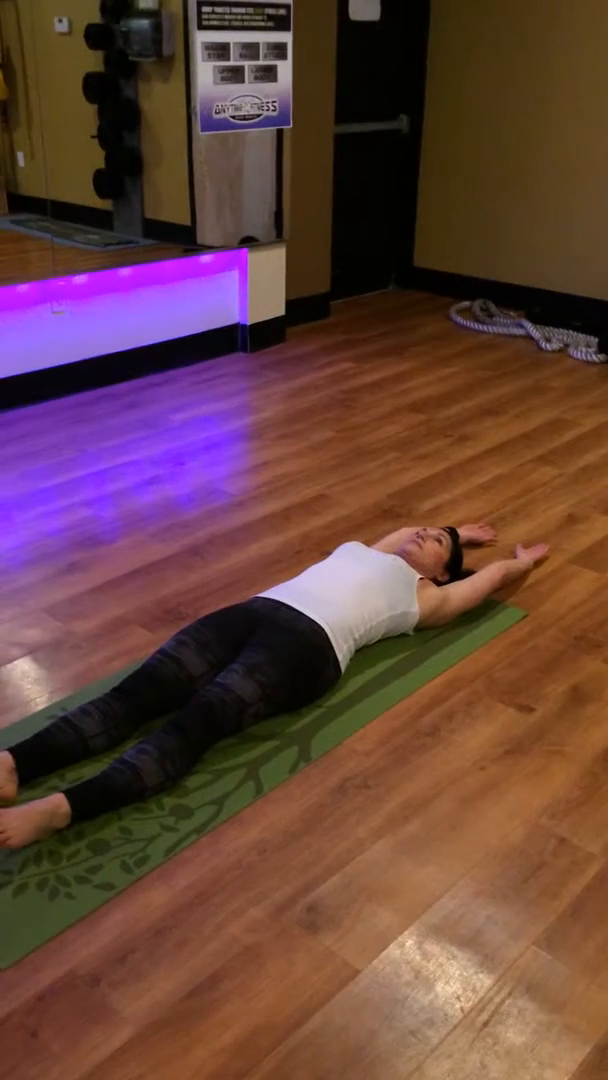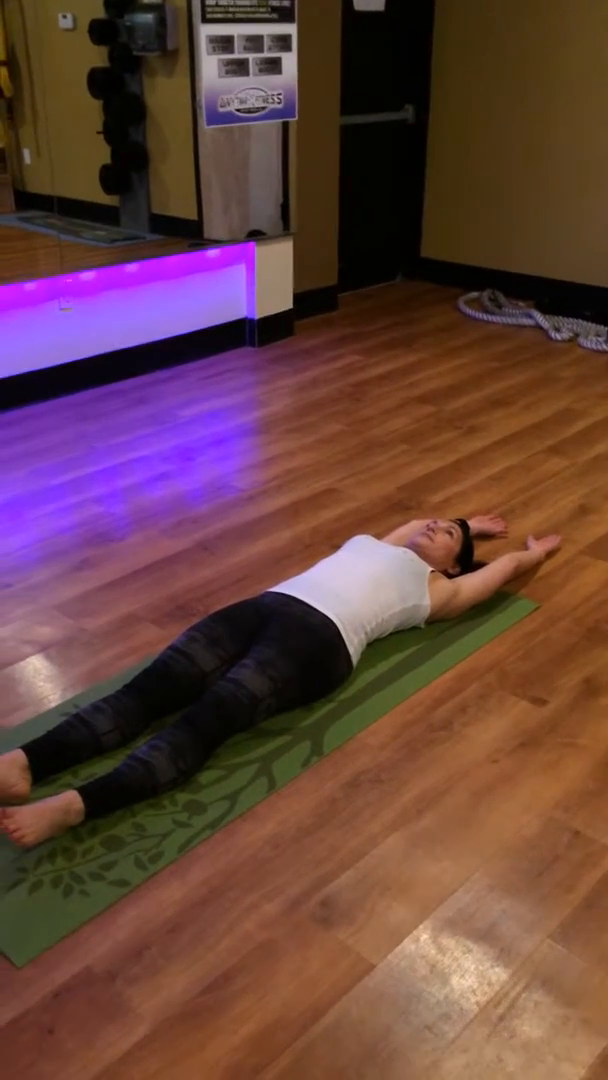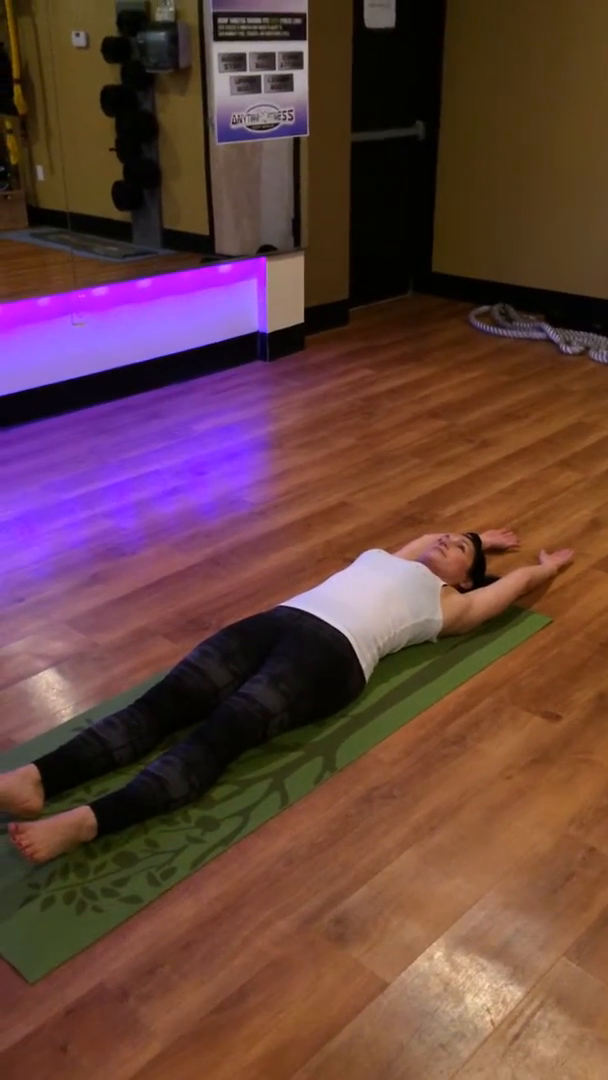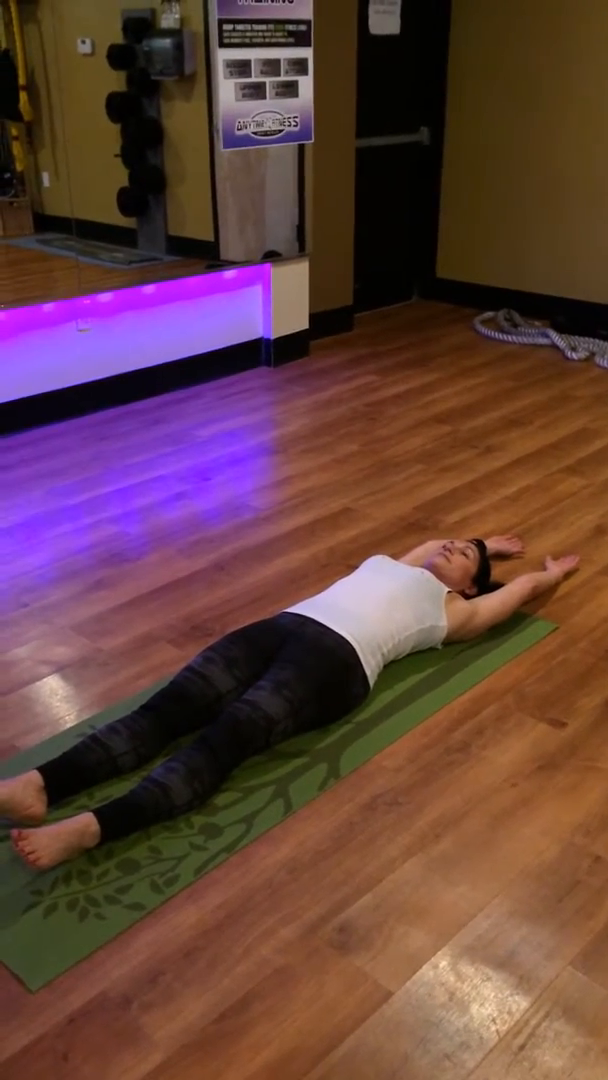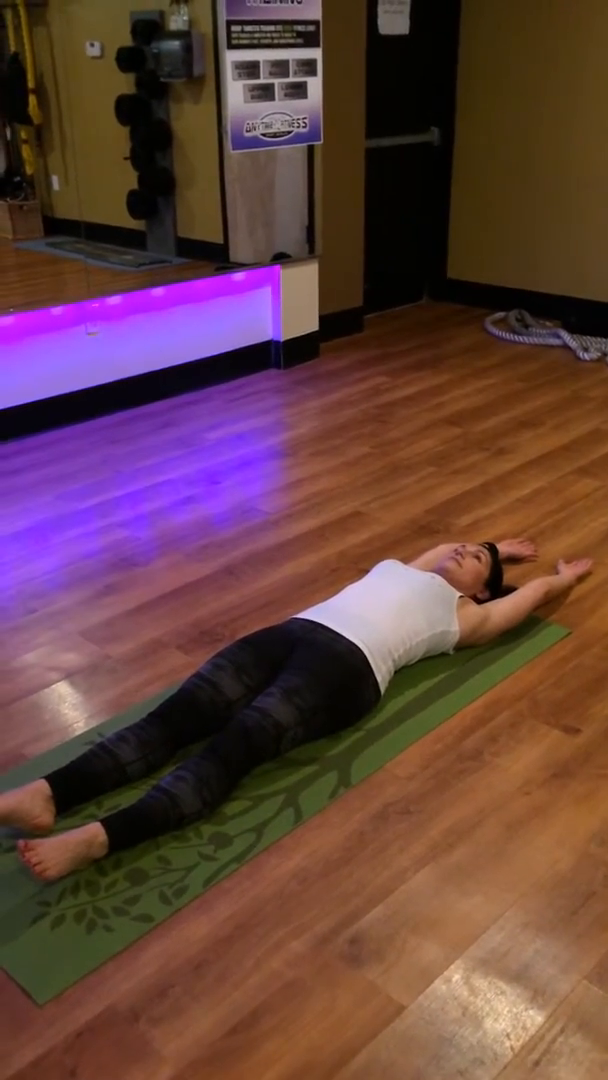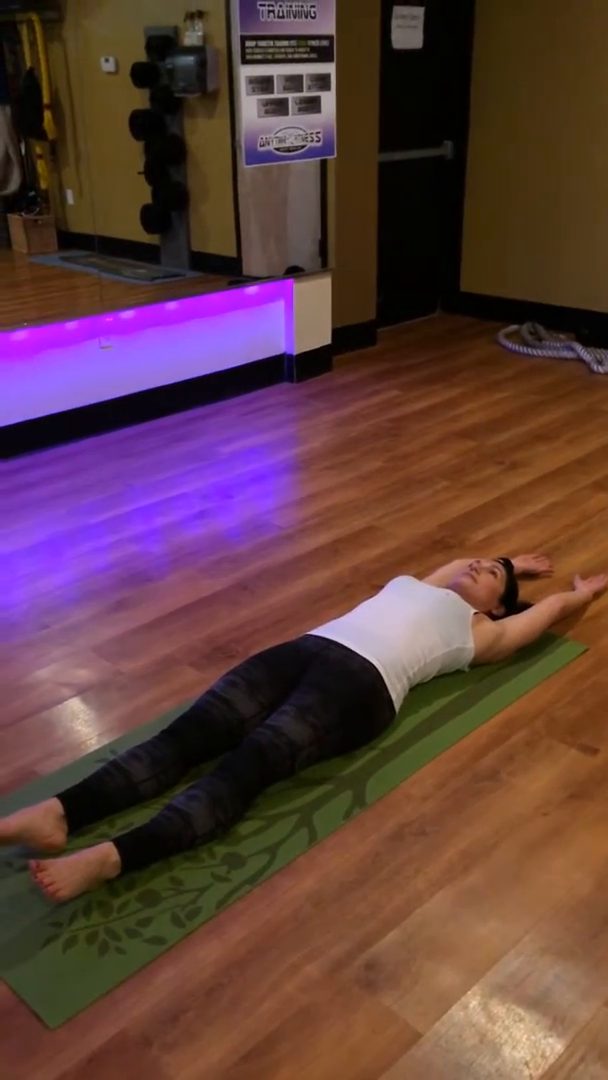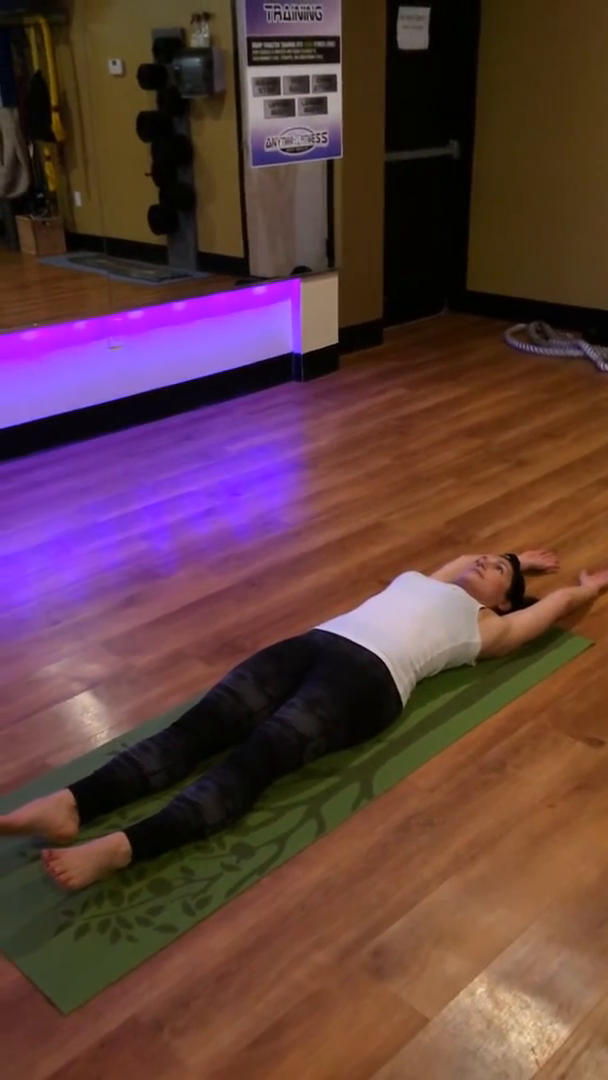
dt=0.7s
person 1, frame 1
left shoulder: (425, 597)
right shoulder: (364, 551)
left elbow: (495, 575)
right elbow: (406, 531)
left wrist: (526, 560)
right wrist: (456, 530)
left hip: (309, 644)
right hip: (256, 612)
left knee: (197, 720)
right knee: (140, 691)
left ankle: (62, 809)
person 1, frame 2
left shoulder: (437, 588)
right shoulder: (374, 543)
left elbow: (507, 566)
right elbow: (419, 523)
left wrist: (538, 549)
right wrist: (467, 522)
left hip: (322, 637)
right hip: (268, 606)
left knee: (208, 716)
right knee: (154, 687)
left ankle: (75, 806)
person 1, frame 3
left shoulder: (449, 604)
right shoulder: (386, 558)
left elbow: (518, 581)
right elbow: (430, 538)
left wrist: (550, 564)
right wrist: (479, 536)
left hip: (334, 653)
right hip: (281, 621)
left knee: (222, 731)
right knee: (167, 701)
left ankle: (88, 821)
person 1, frame 4
left shoulder: (454, 609)
right shoulder: (392, 564)
left elbow: (524, 587)
right elbow: (435, 544)
left wrist: (555, 570)
right wrist: (484, 542)
left hip: (338, 658)
right hip: (285, 626)
left knee: (225, 736)
right knee: (171, 707)
left ankle: (91, 827)
person 1, frame 5
left shoulder: (466, 615)
right shoulder: (402, 568)
left elbow: (539, 590)
right elbow: (446, 548)
left wrist: (569, 574)
right wrist: (497, 546)
left hip: (350, 665)
right hip: (295, 632)
left knee: (235, 743)
right knee: (179, 714)
left ankle: (99, 837)
right ankle: (49, 793)
person 1, frame 6
left shoulder: (481, 632)
right shoulder: (415, 585)
left elbow: (553, 607)
right elbow: (459, 563)
right wrist: (512, 561)
left hip: (363, 683)
right hip: (308, 649)
left knee: (247, 764)
right knee: (191, 733)
left ankle: (111, 858)
right ankle: (60, 812)
person 1, frame 7
left shoulder: (486, 628)
right shoulder: (420, 580)
left elbow: (557, 603)
right elbow: (464, 559)
right wrist: (520, 557)
left hip: (371, 678)
right hip: (316, 644)
left knee: (256, 756)
right knee: (201, 726)
left ankle: (122, 847)
right ankle: (72, 804)
